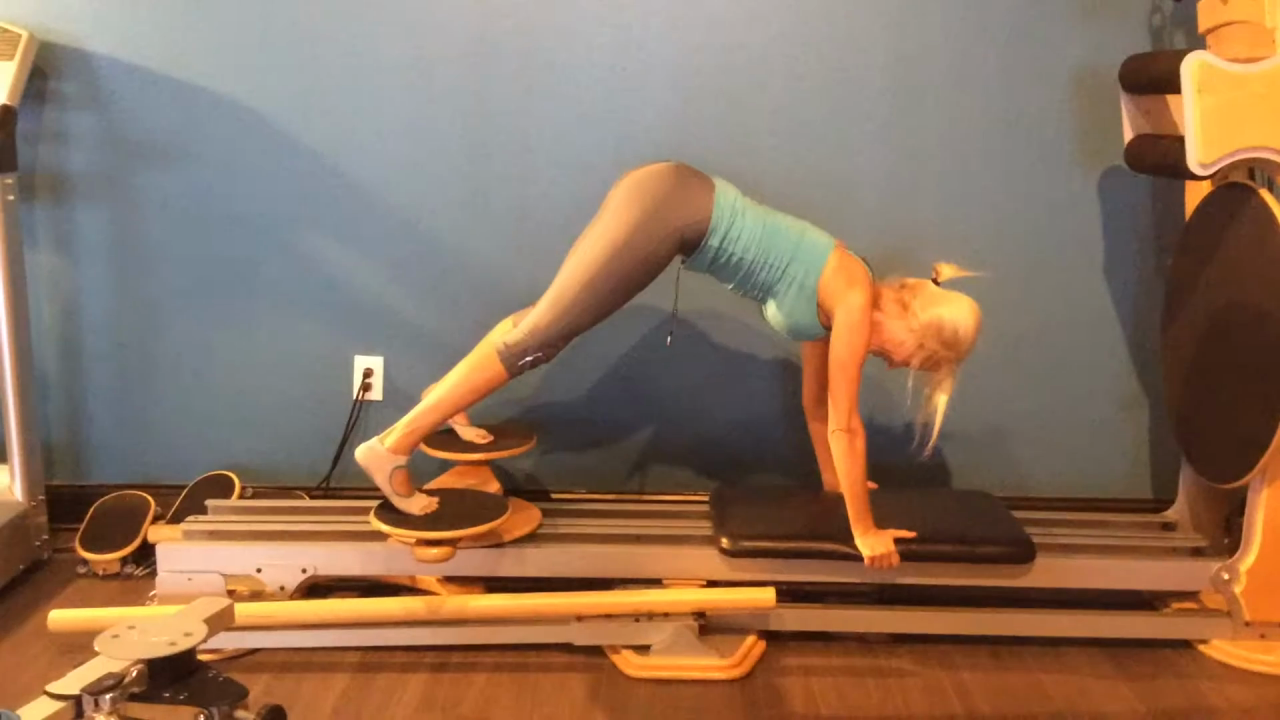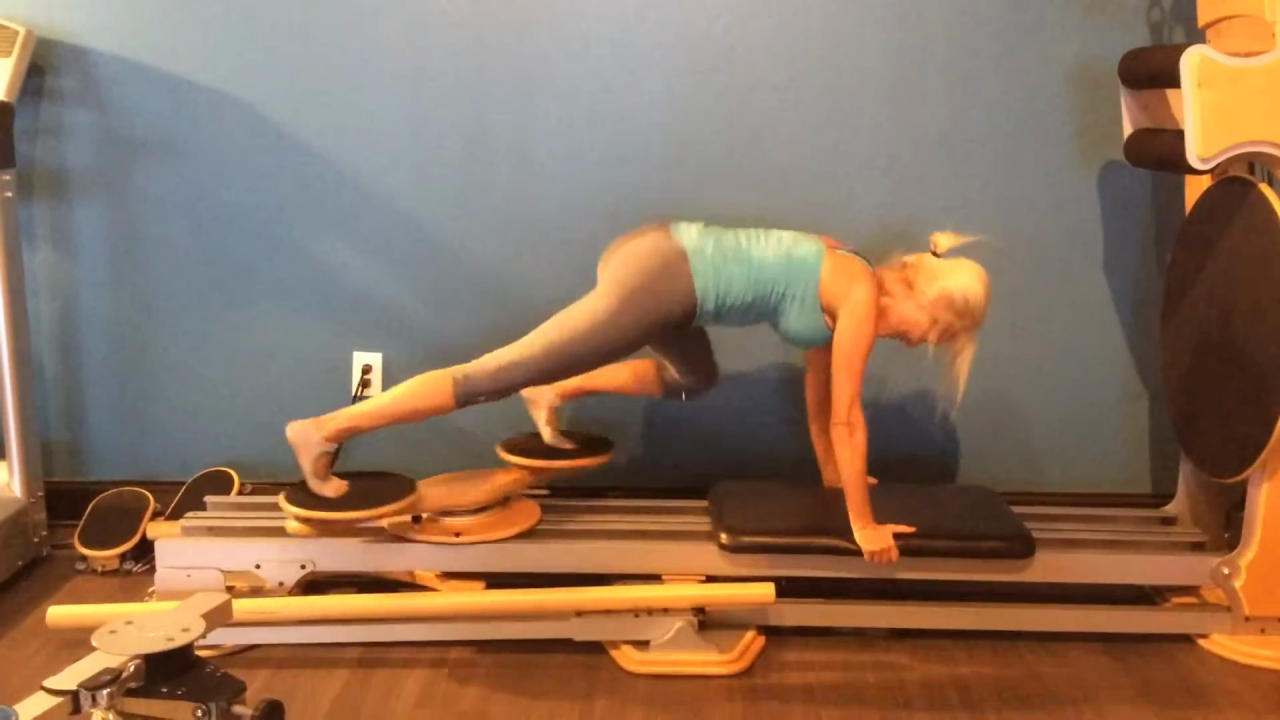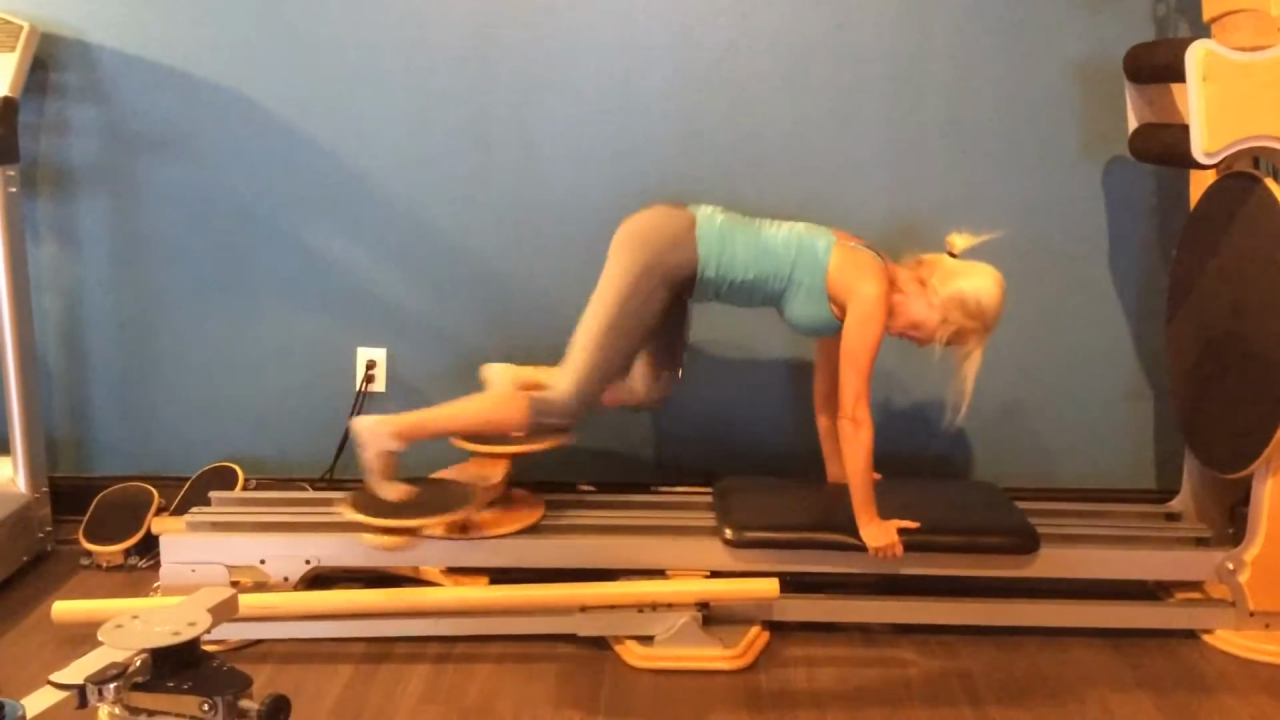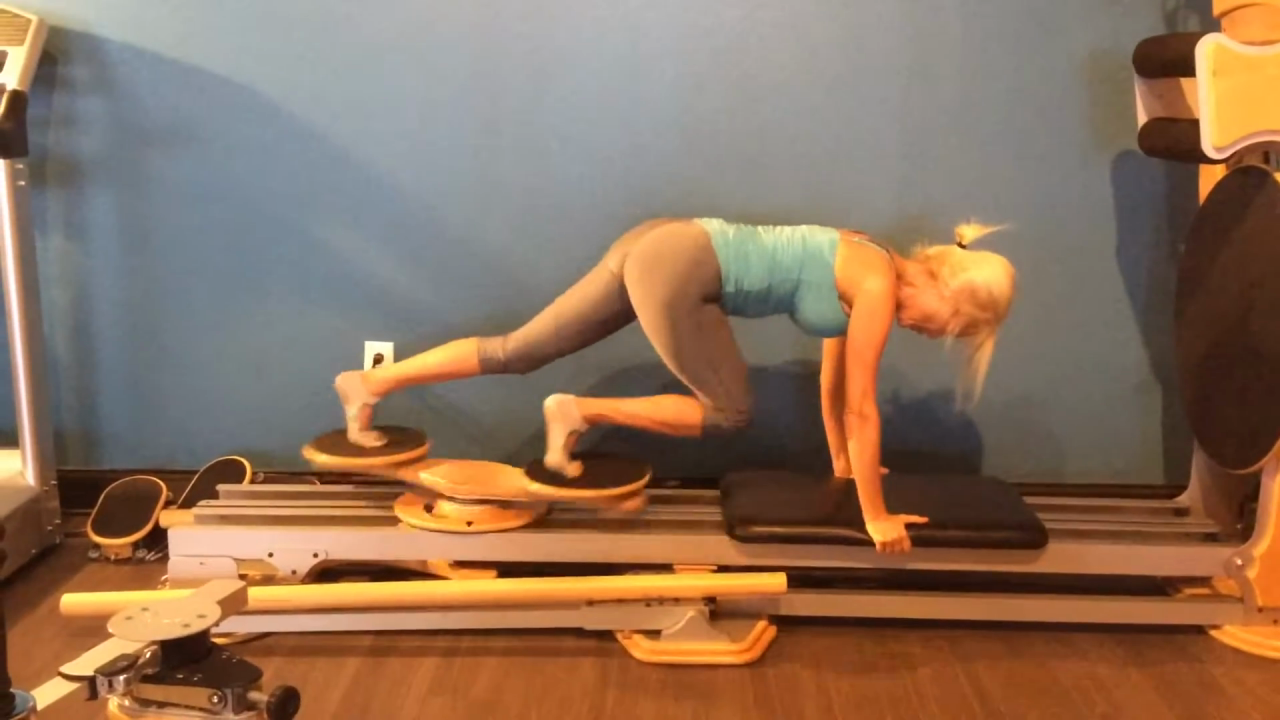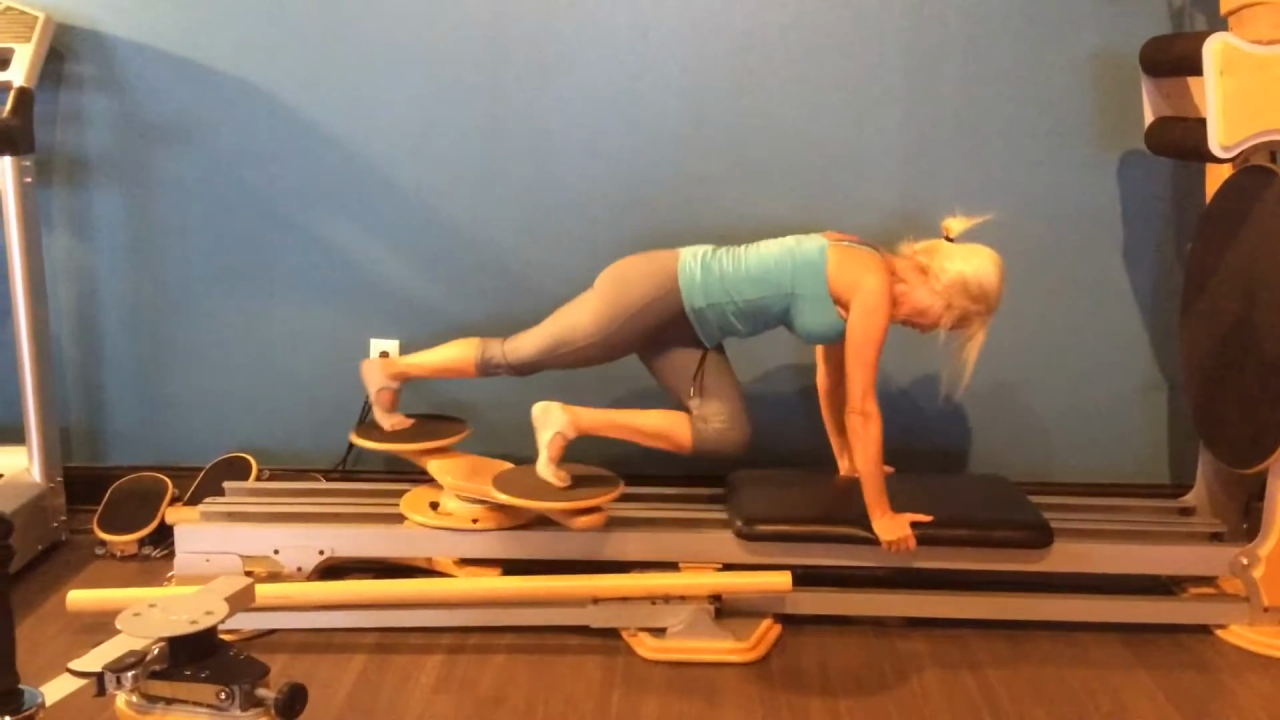
dt=1s
person 1, frame 1
left shoulder: (834, 305)
right shoulder: (856, 301)
left elbow: (817, 404)
right elbow: (845, 424)
left wrist: (833, 483)
right wrist: (864, 530)
left hip: (669, 202)
right hip: (670, 207)
left knee: (548, 315)
right knee: (542, 336)
left ankle: (444, 394)
right ankle: (392, 446)
person 1, frame 2
left shoulder: (841, 285)
right shoulder: (862, 294)
left elbow: (817, 398)
right elbow: (844, 420)
left wrist: (833, 477)
right wrist: (863, 525)
left hip: (659, 252)
right hip: (658, 278)
left knee: (695, 379)
right knee: (496, 374)
left ankle: (555, 390)
right ankle: (322, 431)
person 1, frame 3
left shoulder: (856, 283)
right shoulder: (872, 291)
left elbow: (827, 390)
right elbow: (853, 413)
left wrist: (836, 474)
right wrist: (868, 520)
left hip: (671, 237)
right hip: (663, 247)
left knee: (649, 390)
right knee: (568, 407)
left ankle: (510, 379)
right ankle: (391, 431)
person 1, frame 4
left shoulder: (864, 272)
right shoulder: (881, 286)
left elbow: (832, 381)
right elbow: (860, 409)
left wrist: (842, 465)
right wrist: (876, 516)
left hip: (660, 243)
right hip: (677, 270)
left knee: (516, 350)
right knee: (730, 413)
left ankle: (368, 384)
right ankle: (581, 411)
person 1, frame 5
left shoulder: (858, 275)
right shoulder: (873, 285)
left elbow: (831, 379)
right elbow: (862, 407)
left wrist: (847, 463)
right wrist: (882, 515)
left hip: (684, 314)
right hip: (655, 295)
left knee: (727, 435)
right knee: (513, 355)
left ankle: (571, 421)
right ankle: (388, 371)
